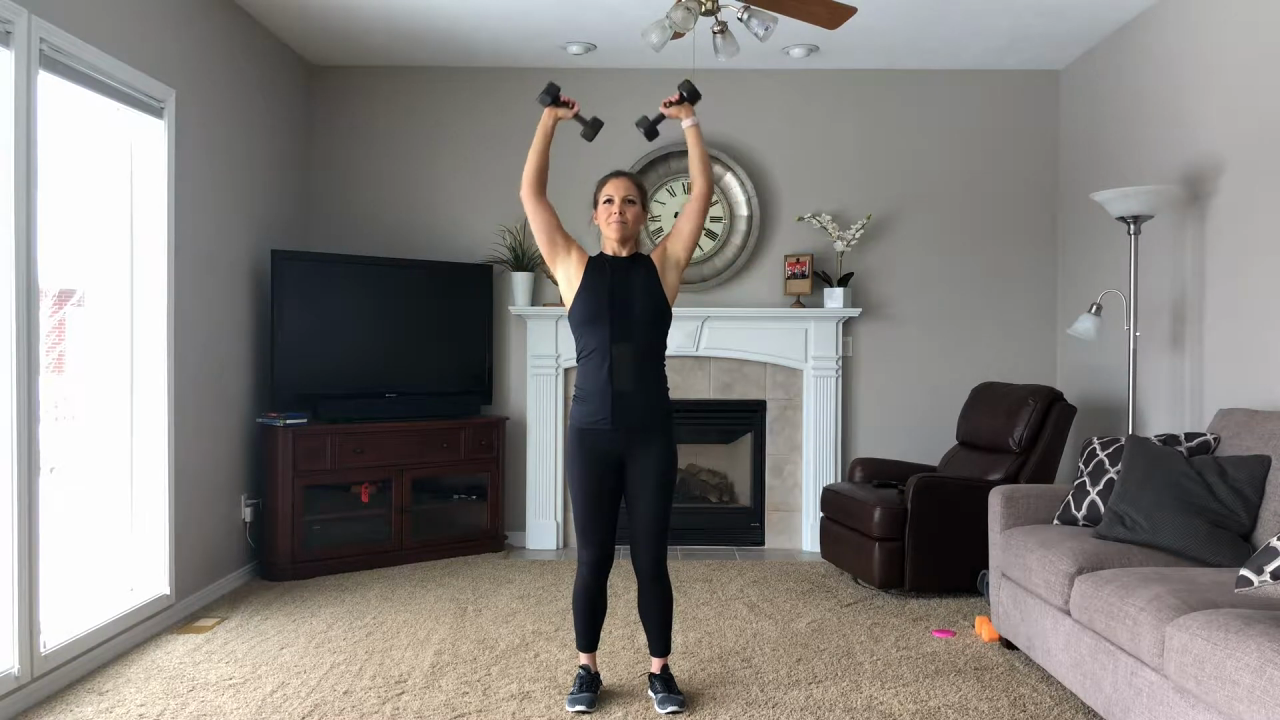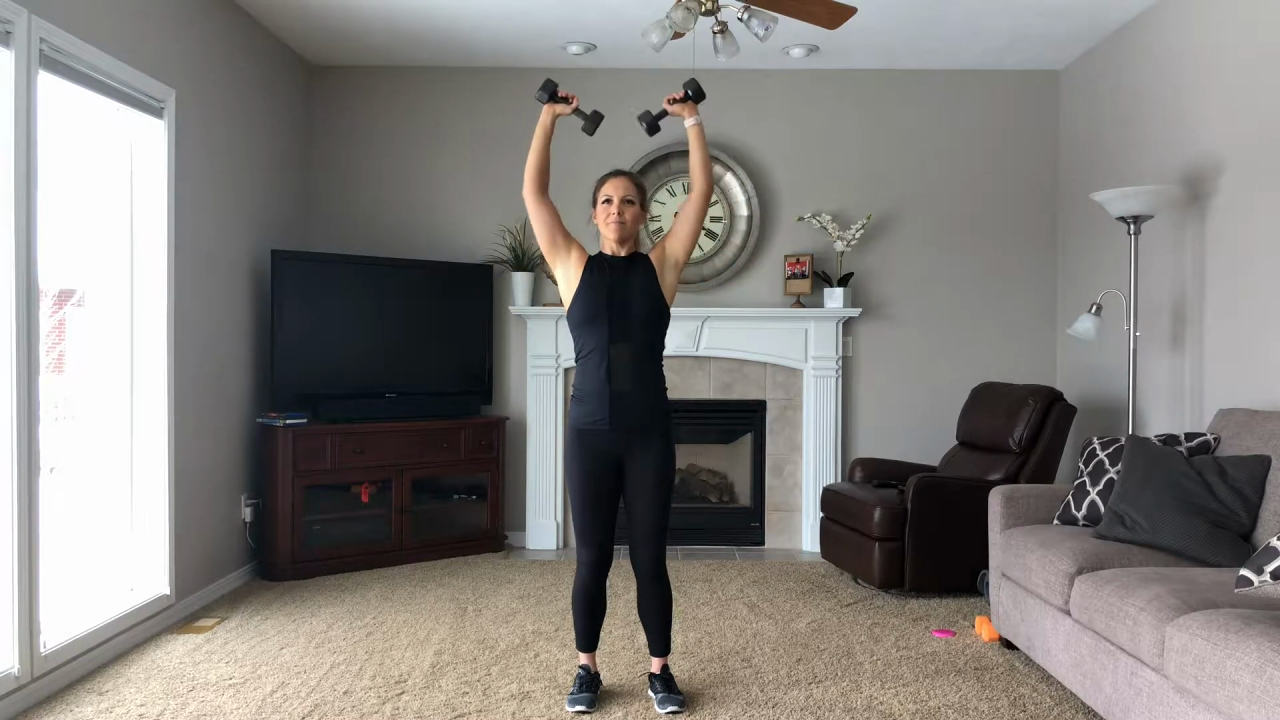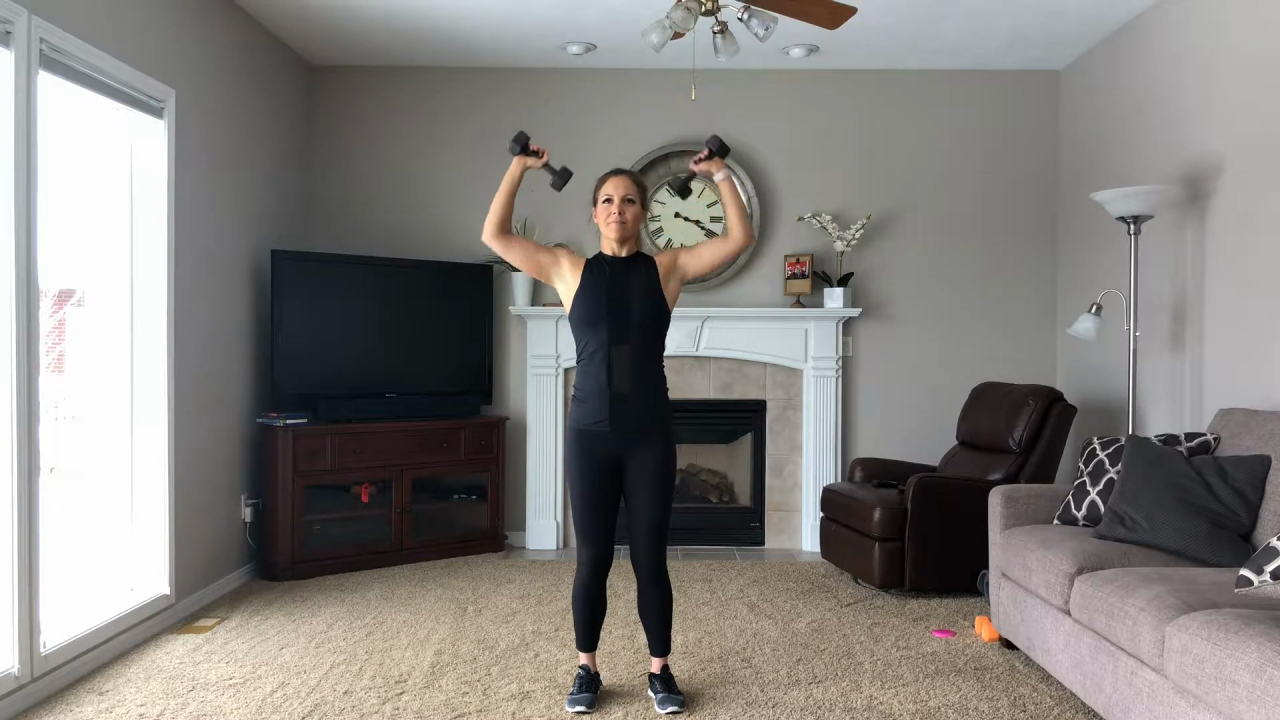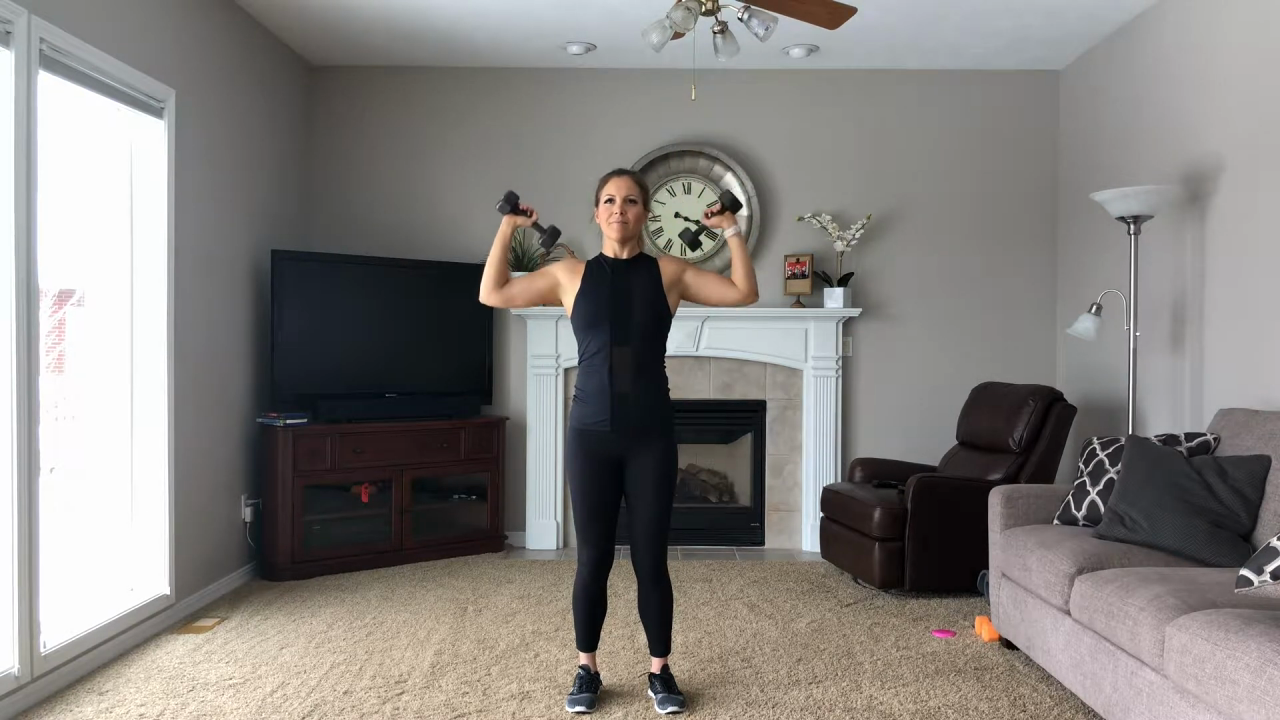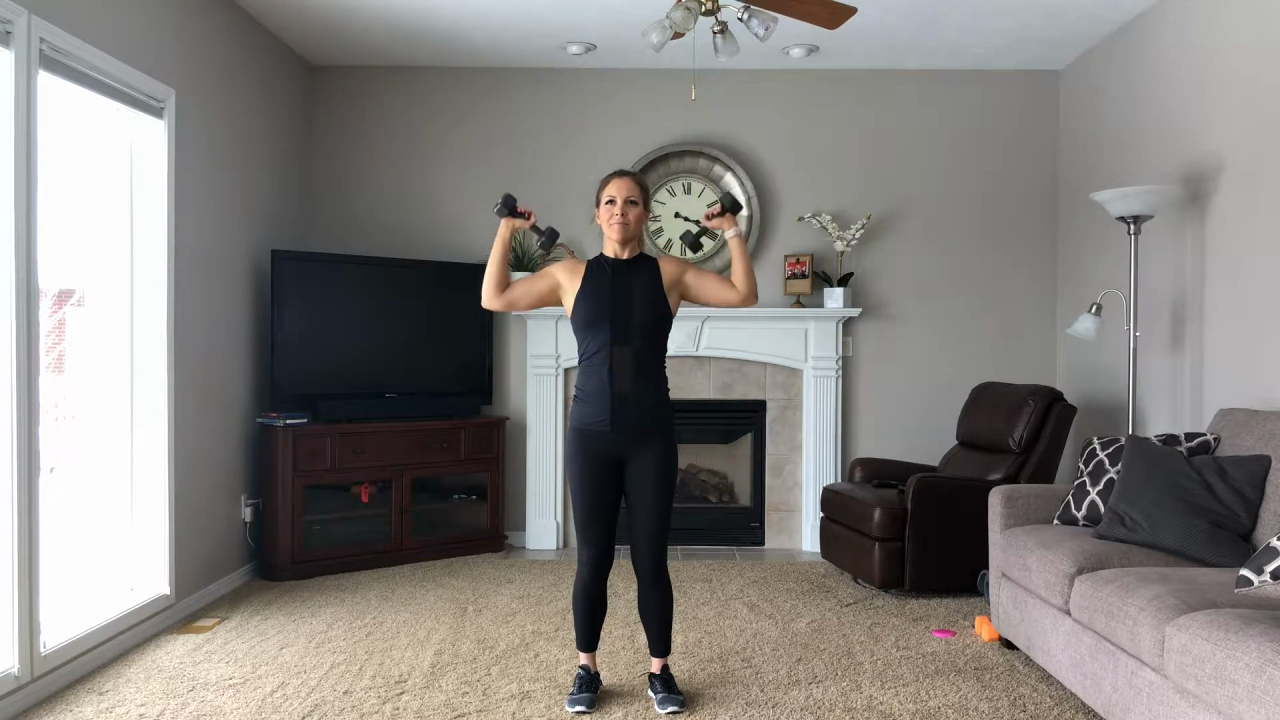
dt=0.4s
person 1, frame 1
left shoulder: (662, 266)
right shoulder: (573, 266)
left elbow: (701, 190)
right elbow: (531, 191)
left wrist: (688, 123)
right wrist: (550, 121)
left hip: (651, 434)
right hip: (591, 433)
left knee: (651, 559)
right knee: (593, 558)
right ankle: (587, 669)
person 1, frame 2
left shoulder: (661, 265)
right shoulder: (572, 266)
left elbow: (703, 191)
right elbow: (532, 190)
left wrist: (691, 121)
right wrist: (549, 117)
left hip: (648, 436)
right hip: (589, 434)
left knee: (649, 560)
right knee: (592, 559)
right ankle: (587, 669)
person 1, frame 3
left shoulder: (665, 268)
right shoulder: (570, 269)
left elbow: (740, 240)
right elbow: (494, 236)
left wrist: (721, 176)
right wrist: (517, 168)
left hip: (649, 436)
right hip: (590, 435)
left knee: (649, 559)
right knee: (592, 559)
left ankle: (660, 671)
right ankle: (587, 670)
person 1, frame 4
left shoulder: (668, 271)
right shoulder: (571, 273)
left elbow: (745, 292)
right elbow: (491, 294)
left wrist: (730, 230)
right wrist: (507, 228)
left hip: (651, 435)
right hip: (591, 433)
left knee: (651, 559)
right knee: (593, 559)
left ankle: (660, 670)
right ankle: (587, 670)
person 1, frame 5
left shoulder: (669, 272)
right shoulder: (572, 274)
left elbow: (744, 293)
right elbow: (493, 298)
left wrist: (731, 231)
right wrist: (506, 231)
left hip: (651, 435)
right hip: (590, 433)
left knee: (651, 560)
right knee: (592, 559)
left ankle: (660, 671)
right ankle: (586, 670)
